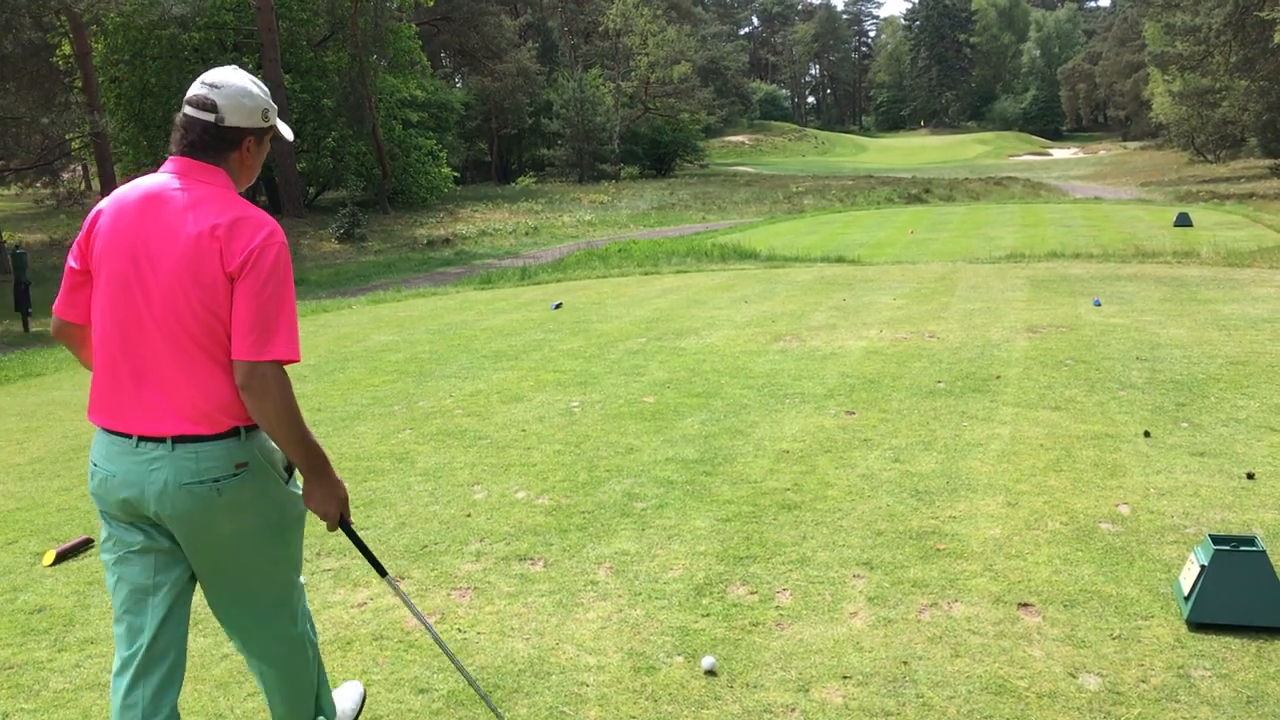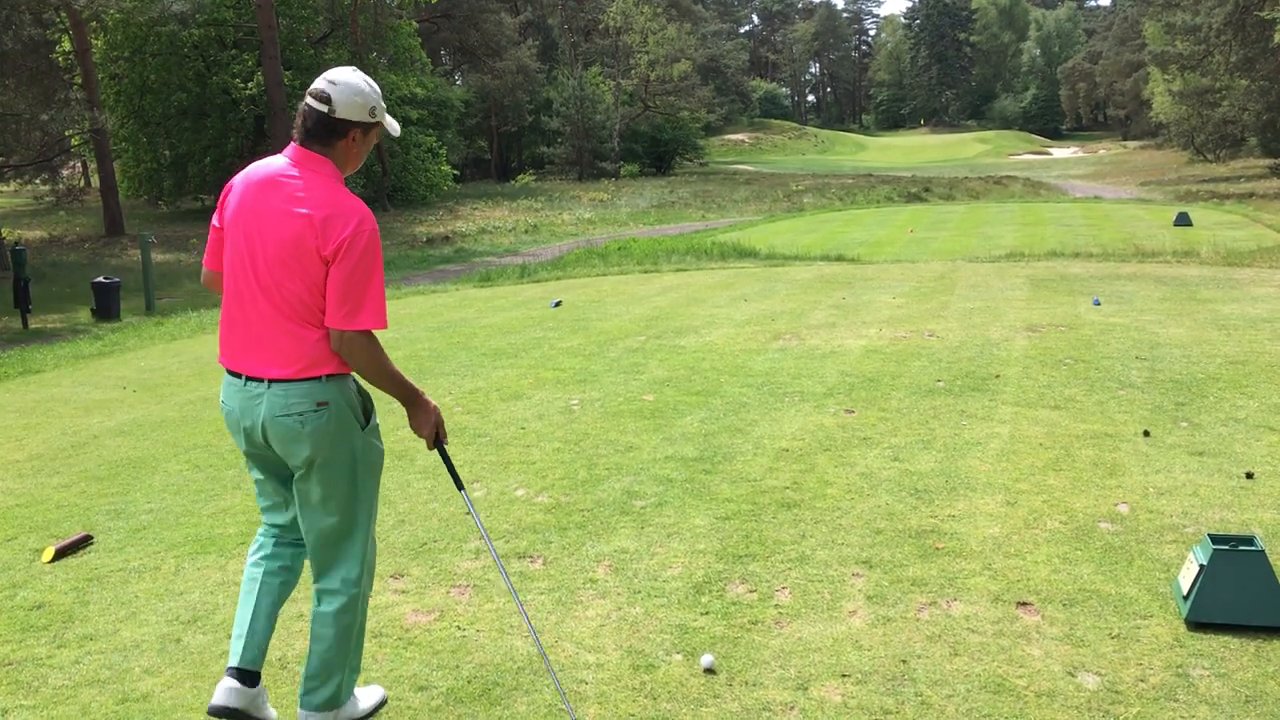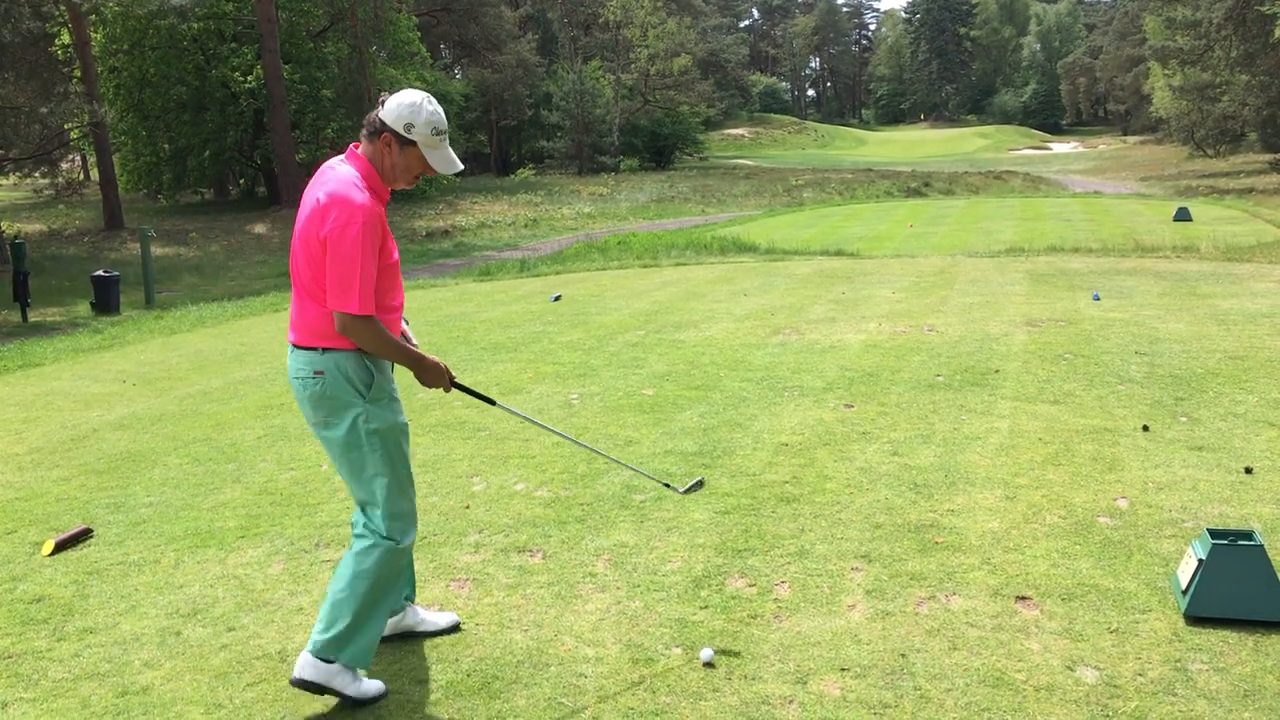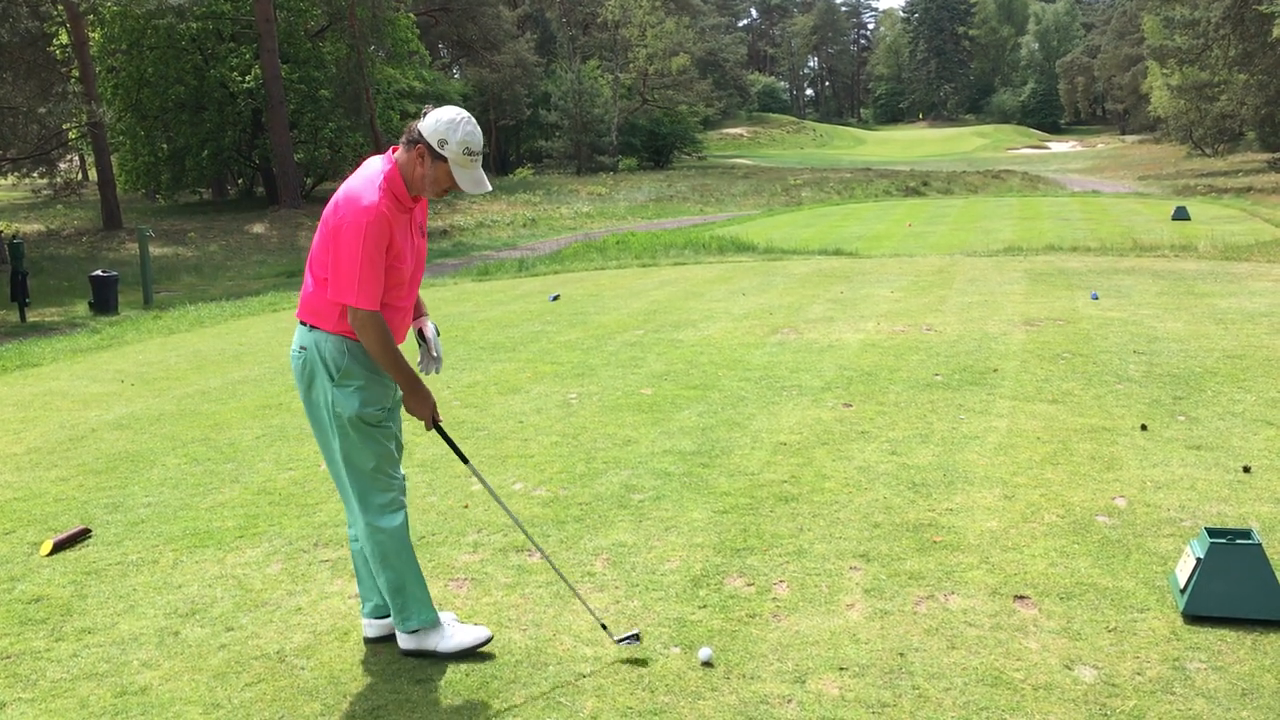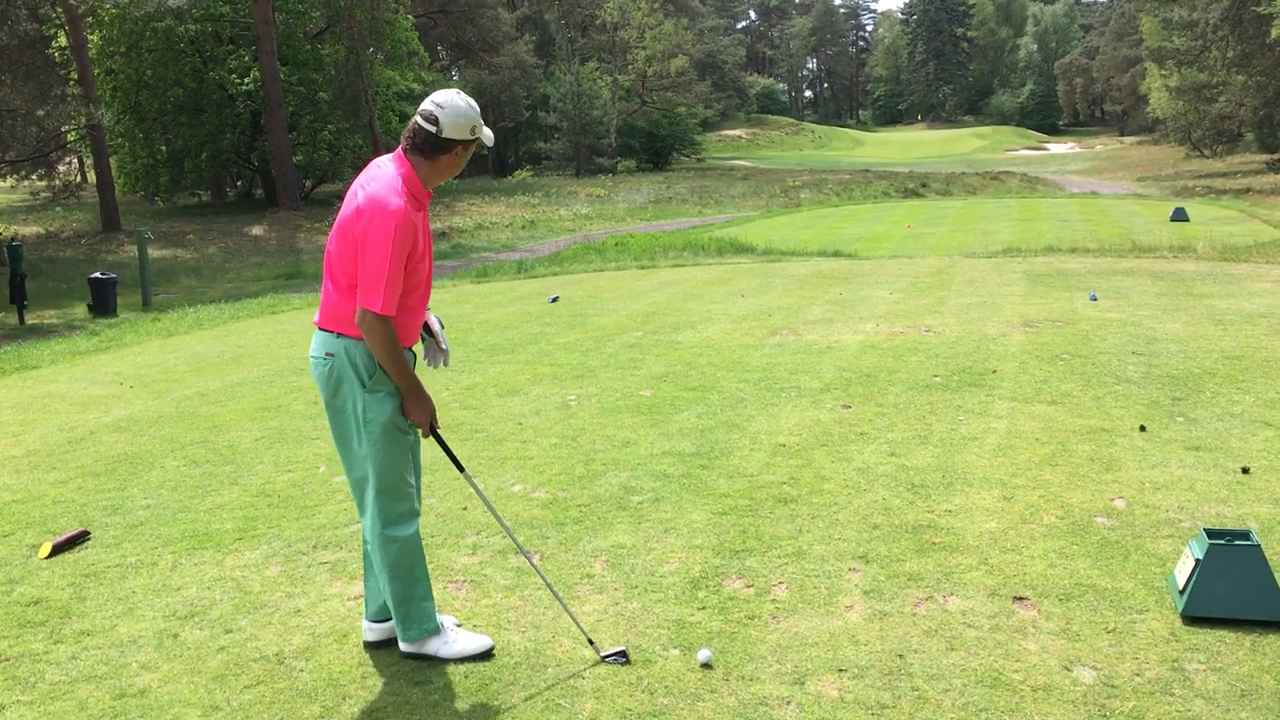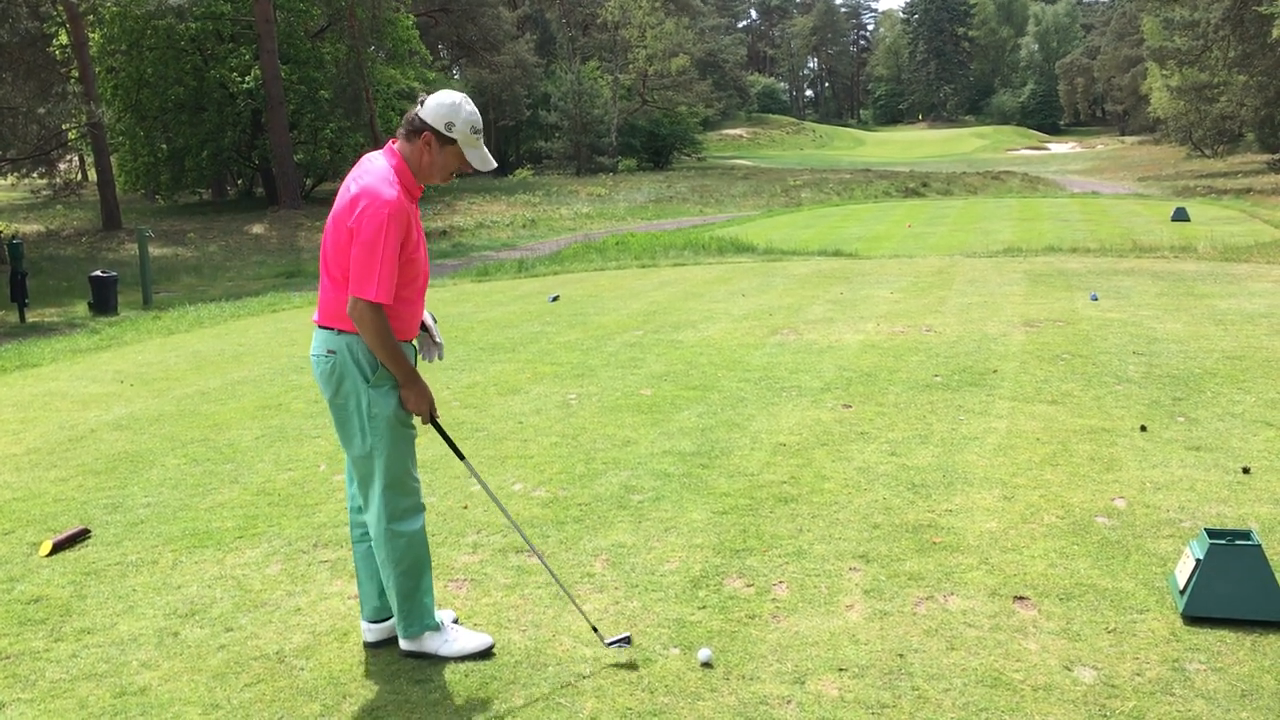
dt=0.5s
person 1, frame 1
left shoulder: (112, 208)
right shoulder: (252, 232)
left elbow: (70, 329)
right elbow: (258, 380)
right wrist: (318, 472)
left hip: (118, 462)
right hip: (217, 467)
left knee: (144, 657)
right knee: (272, 617)
person 1, frame 2
left shoulder: (245, 183)
right shoulder: (348, 218)
left elbow: (214, 278)
right elbow: (351, 341)
right wrist: (414, 401)
left hip: (242, 394)
right hip: (317, 402)
left knee: (280, 531)
right knee: (342, 557)
person 1, frame 3
left shoulder: (339, 175)
right shoulder: (355, 205)
right elbow: (353, 321)
left wrist: (393, 320)
right wrist: (419, 363)
left hip: (322, 362)
right hip: (342, 372)
left knee: (380, 501)
right knee: (388, 518)
left ankle: (392, 607)
right ankle: (328, 656)
person 1, frame 4
left shoulder: (410, 189)
right shoulder: (367, 207)
right elbow: (361, 316)
left wrist: (423, 321)
right wrist: (411, 385)
left hip: (365, 353)
right hip: (338, 358)
left knee: (377, 491)
right knee: (377, 497)
left ankle: (385, 610)
right ankle: (417, 624)
person 1, frame 5
left shoulder: (398, 175)
right shoulder: (391, 208)
right elbow: (370, 319)
left wrist: (425, 317)
right wrist: (413, 393)
left hip: (371, 355)
right hip: (359, 362)
left knee: (391, 494)
right knee: (391, 502)
left ankle: (385, 614)
right ankle: (417, 630)
person 1, frame 6
left shoulder: (389, 172)
right shoulder: (383, 198)
right elbow: (363, 309)
left wrist: (417, 314)
right wrist: (409, 381)
left hip: (363, 354)
right hip: (362, 359)
left knee: (373, 493)
right knee: (395, 500)
left ankle: (383, 613)
right ankle: (417, 627)
